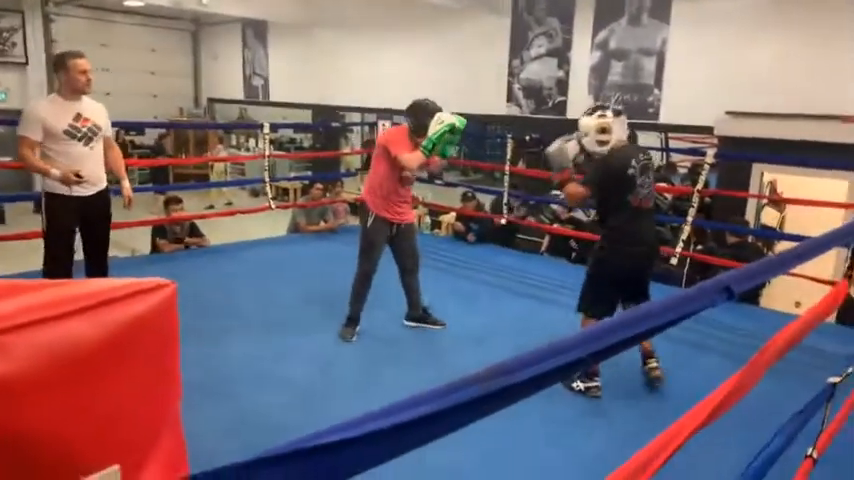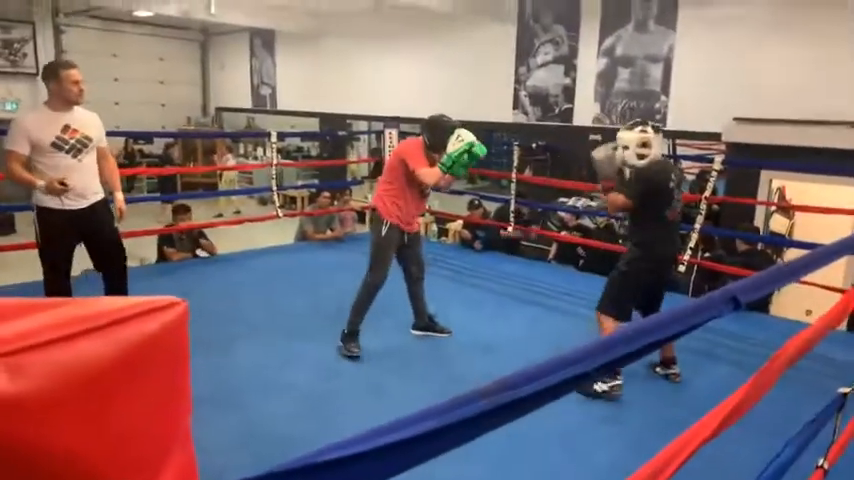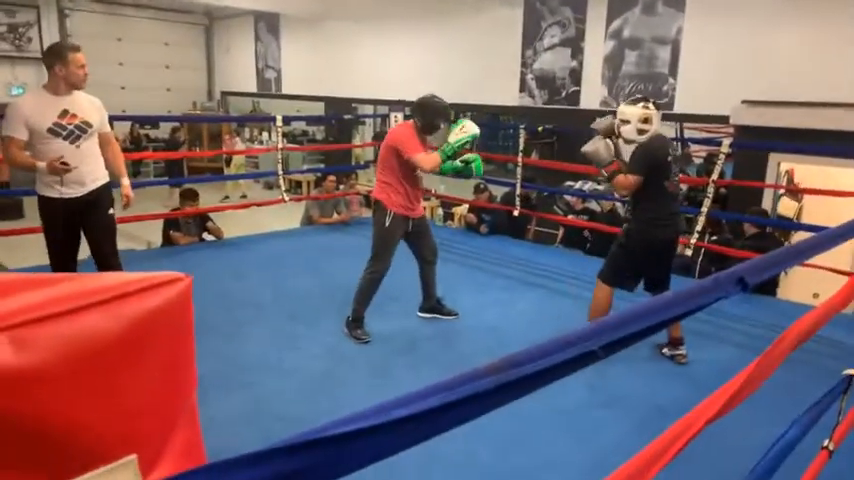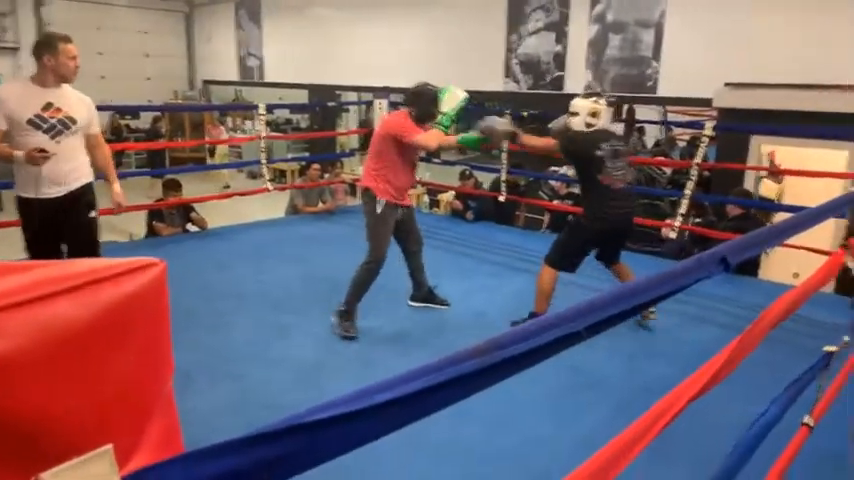
dt=0.3s
person 1, frame 1
left shoulder: (606, 162)
right shoulder: (641, 154)
left elbow: (574, 197)
right wrist: (583, 163)
left hip: (615, 249)
right hip: (645, 246)
left knee: (593, 313)
right knee: (636, 304)
left ankle: (589, 378)
right ankle: (650, 360)
person 1, frame 2
left shoulder: (646, 175)
right shoulder: (669, 170)
left elbow: (613, 204)
left wrist: (607, 176)
right wrist: (620, 173)
left hip: (644, 255)
right hip: (665, 254)
left knee: (608, 312)
right knee: (650, 309)
left ankle: (610, 378)
right ankle: (669, 365)
person 1, frame 3
left shoulder: (646, 150)
right shoulder: (660, 144)
left elbow: (625, 187)
right elbow: (638, 175)
left wrist: (607, 164)
right wrist: (614, 146)
left hip: (645, 229)
right hip: (667, 229)
left knee: (606, 280)
right knee: (660, 289)
right ankle: (676, 345)
person 1, frame 4
left shoulder: (581, 141)
right shoulder: (617, 141)
left elbow: (539, 143)
left wrist: (511, 133)
left hip: (596, 217)
right hip: (623, 216)
left knee: (552, 264)
right knee: (612, 261)
left ankle: (536, 319)
right ankle: (644, 306)
person 2, frame 1
left shoulder: (420, 141)
right shoulder: (393, 135)
left elbow: (435, 167)
right elbow: (411, 164)
left wrist: (449, 140)
right wrist: (434, 139)
left hip: (403, 214)
right hip: (378, 211)
left knee: (410, 265)
right knee: (367, 268)
left ankle: (416, 313)
right ankle: (352, 320)
person 2, frame 2
left shoulder: (428, 153)
right shoulder: (411, 148)
left elbow: (443, 181)
right elbow: (429, 180)
left wrist: (467, 161)
right wrist: (452, 155)
left hip: (408, 223)
right hip: (387, 219)
left knee: (416, 273)
right knee: (376, 278)
left ankle: (422, 322)
right ankle: (350, 334)
person 2, frame 3
left shoulder: (419, 135)
right shoulder: (402, 134)
left elbow: (432, 165)
right elbow: (426, 165)
left wrist: (458, 165)
right wrist: (452, 144)
left hip: (413, 208)
right hip: (390, 208)
left knee: (429, 255)
right knee: (379, 266)
left ankle: (429, 304)
right ankle: (354, 320)
person 2, frame 4
left shoulder: (415, 123)
right shoulder: (397, 123)
left elbow: (442, 141)
right elbow: (430, 144)
left wrist: (474, 137)
right wrist: (447, 114)
left hip: (400, 197)
right hip: (380, 197)
left knee: (414, 246)
right knee: (377, 256)
left ankle: (421, 293)
right ankle: (346, 312)
person 3, frame 1
left shoulder: (98, 109)
right shoulder: (39, 110)
left elbow: (110, 148)
right elbow: (25, 152)
left wrist: (124, 181)
right wrist: (55, 174)
left hip: (98, 194)
right hip: (60, 197)
left knee: (98, 255)
right knee: (59, 260)
person 3, frame 2
left shoulder: (92, 119)
right shoulder: (26, 122)
left elbow: (105, 159)
left wrist: (117, 193)
right wrist: (42, 185)
left hip: (95, 205)
right hip: (54, 211)
left knee: (115, 261)
right knee: (57, 275)
person 3, frame 3
left shoulder: (93, 104)
right shoulder: (24, 107)
left elbow: (109, 144)
left wrist: (124, 180)
right wrist: (43, 167)
left hip: (97, 192)
right hip: (55, 199)
left knee: (107, 256)
right knee: (63, 263)
person 3, frame 4
left shoulder: (82, 101)
left elbow: (97, 146)
left wrist: (114, 184)
right wrist: (20, 156)
left hip: (78, 193)
right hip: (33, 198)
left knee: (85, 260)
